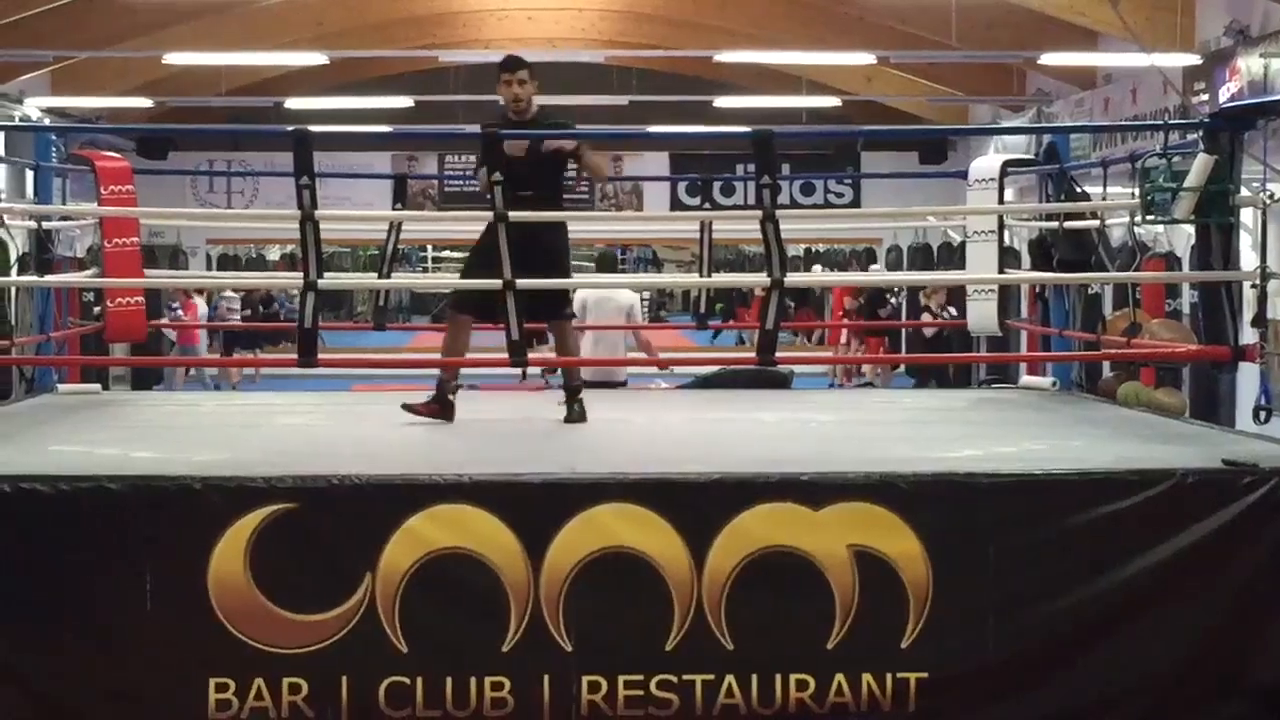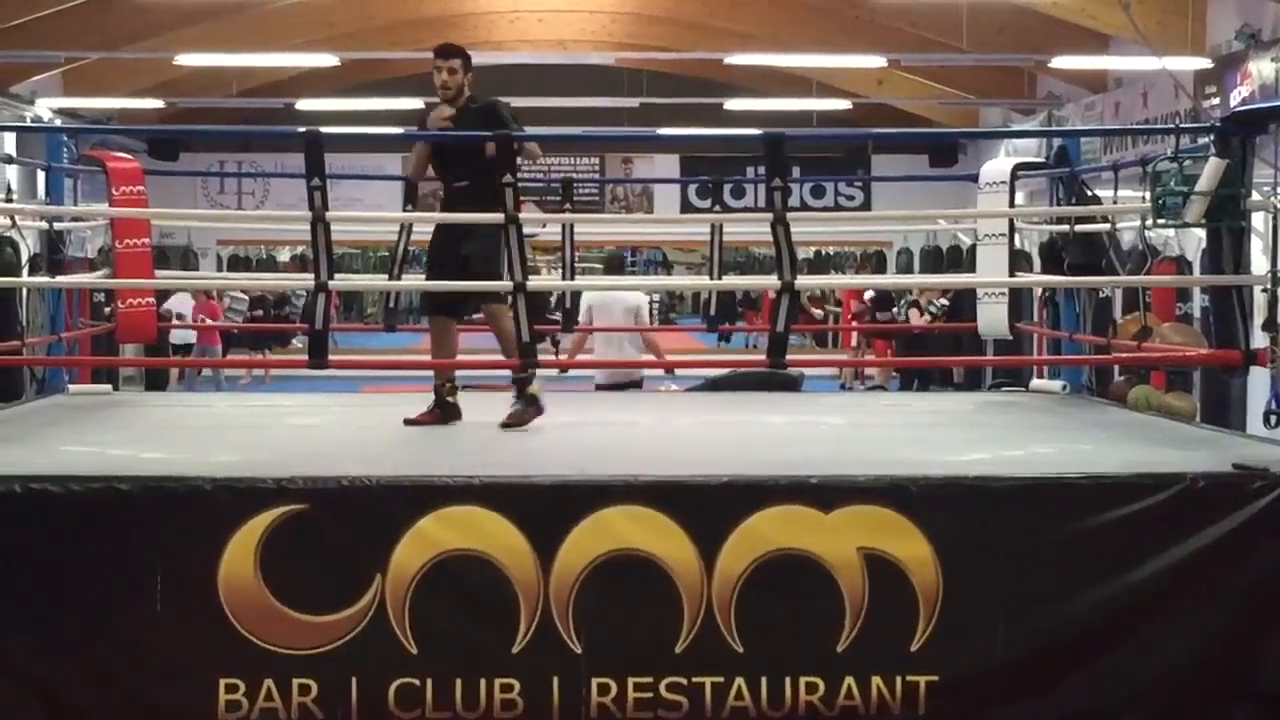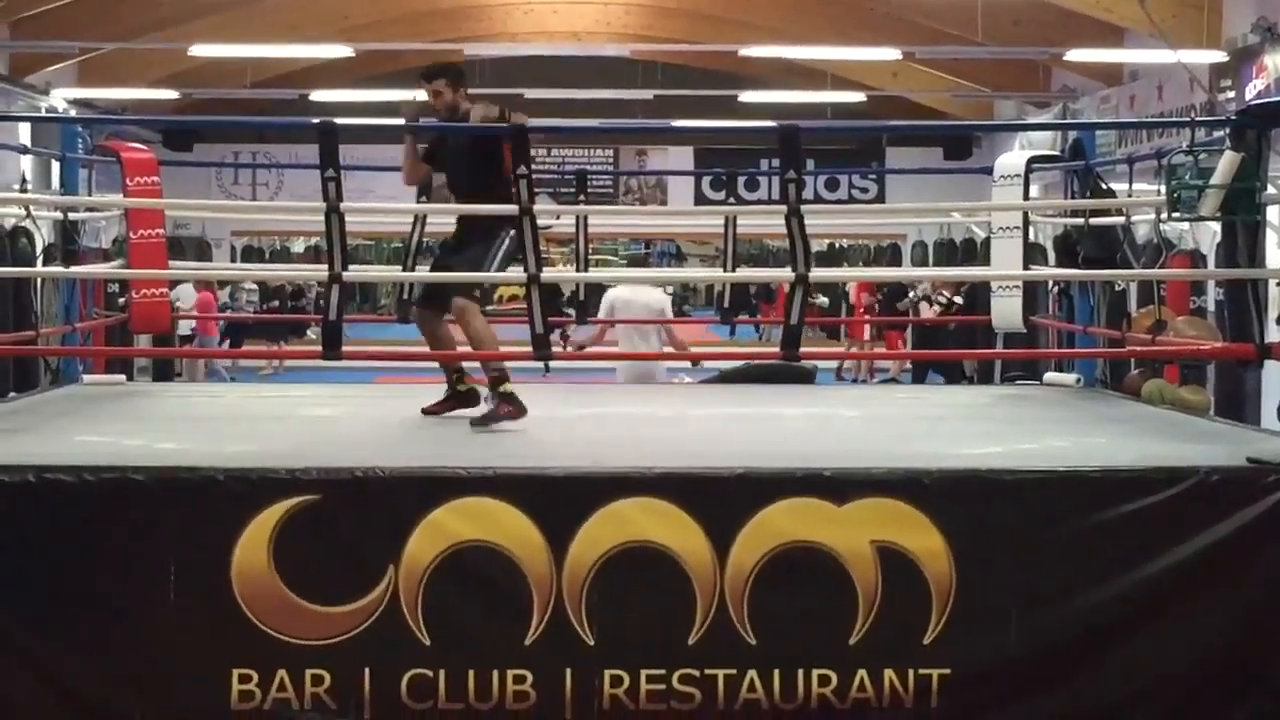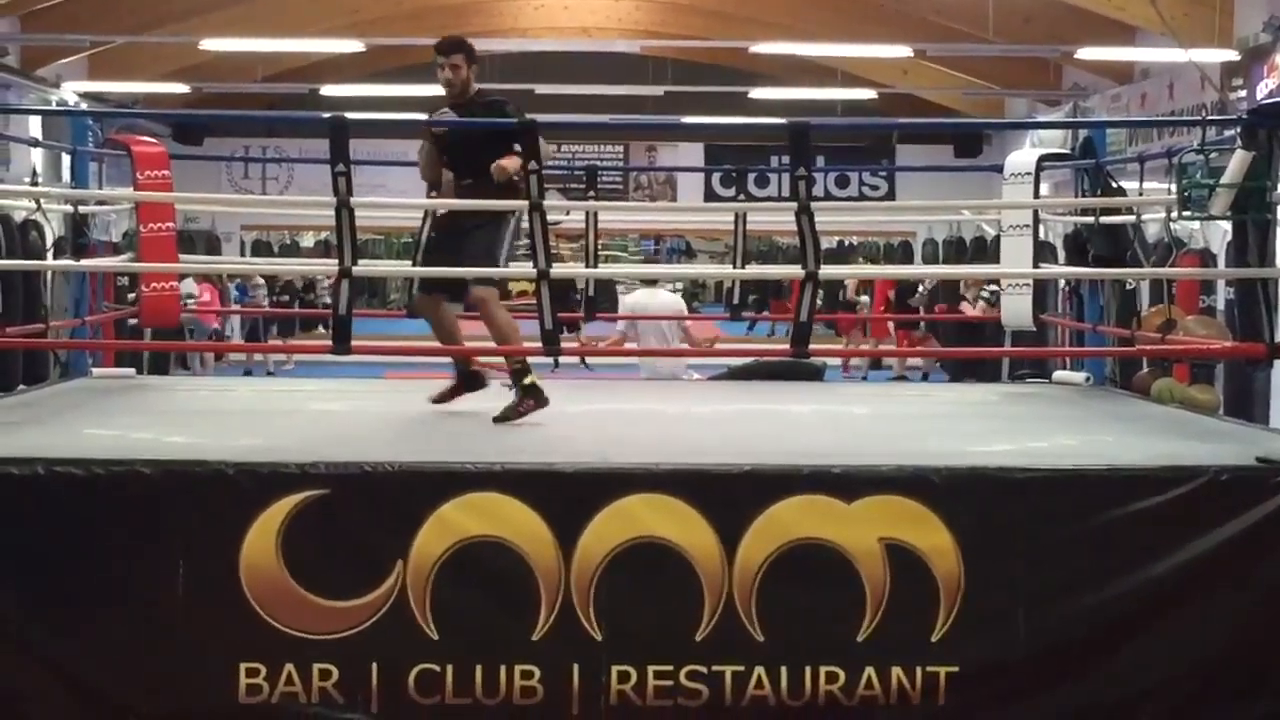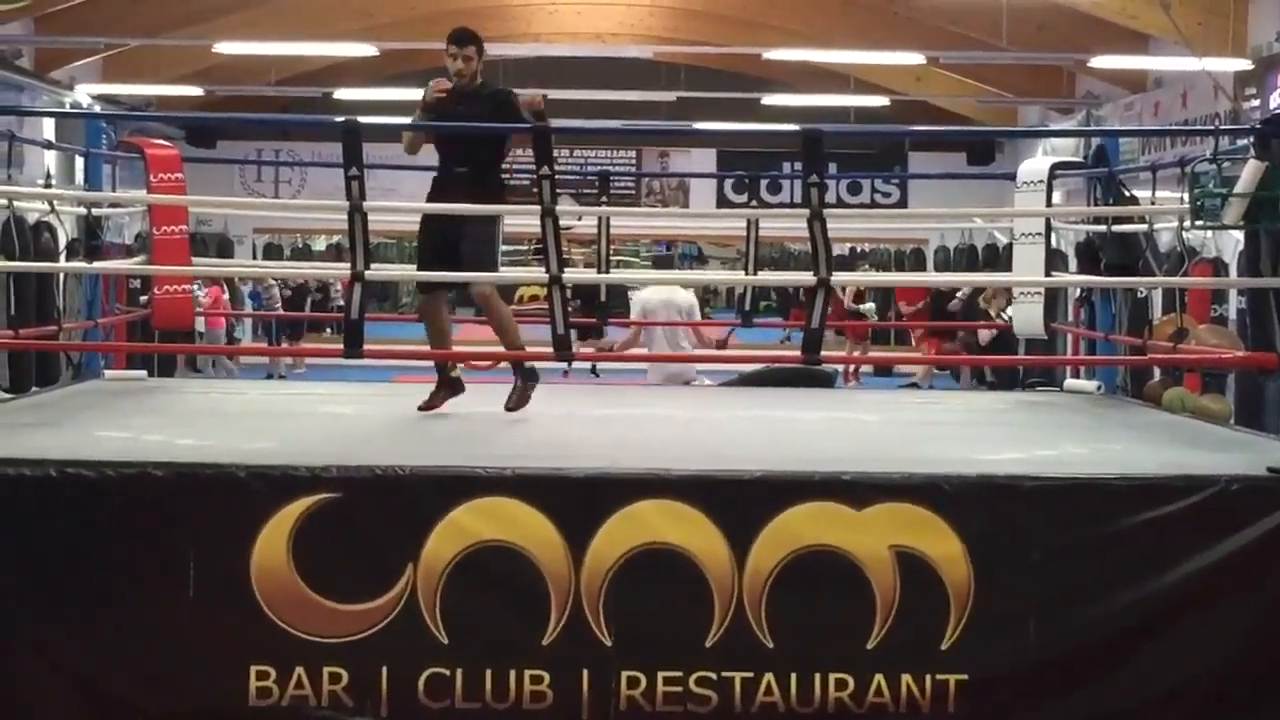
dt=0.4s
person 1, frame 1
left shoulder: (556, 126)
right shoulder: (494, 129)
left elbow: (601, 173)
right elbow: (482, 183)
left wrist: (575, 147)
right wrist: (502, 154)
left hip: (546, 232)
right hip: (502, 229)
left knee: (559, 320)
right knee: (458, 311)
left ankle: (574, 397)
right ankle: (443, 398)
person 1, frame 2
left shoulder: (489, 111)
right shoulder: (434, 120)
left elbow: (533, 153)
right elbow: (414, 174)
right wrist: (429, 133)
left hip: (489, 219)
right hip: (452, 222)
left knee: (493, 306)
right knee: (439, 315)
left ankle: (526, 392)
right ankle: (445, 401)
person 1, frame 3
left shoulder: (488, 123)
right shoulder: (443, 134)
right elbow: (412, 177)
left wrist: (497, 116)
right wrist: (411, 127)
left hip: (498, 228)
right hip: (468, 229)
left knee: (463, 304)
right knee: (425, 312)
left ankle: (506, 395)
right ankle: (460, 387)
person 1, frame 4
left shoulder: (496, 108)
right shoulder: (444, 116)
left elbow: (542, 150)
right elbow: (429, 176)
left wrist: (516, 161)
right wrist: (432, 136)
left hip: (496, 213)
right hip: (459, 214)
left knee: (481, 294)
right knee: (427, 297)
left ankle: (527, 388)
right ankle: (467, 372)
person 1, frame 5
left shoulder: (498, 98)
right shoulder: (438, 98)
right elbow: (410, 147)
left wrist: (536, 111)
right wrist: (426, 107)
left hip: (483, 206)
right hip: (441, 205)
left knee: (482, 290)
right knee: (430, 295)
left ankle: (523, 370)
right ankle: (447, 377)
